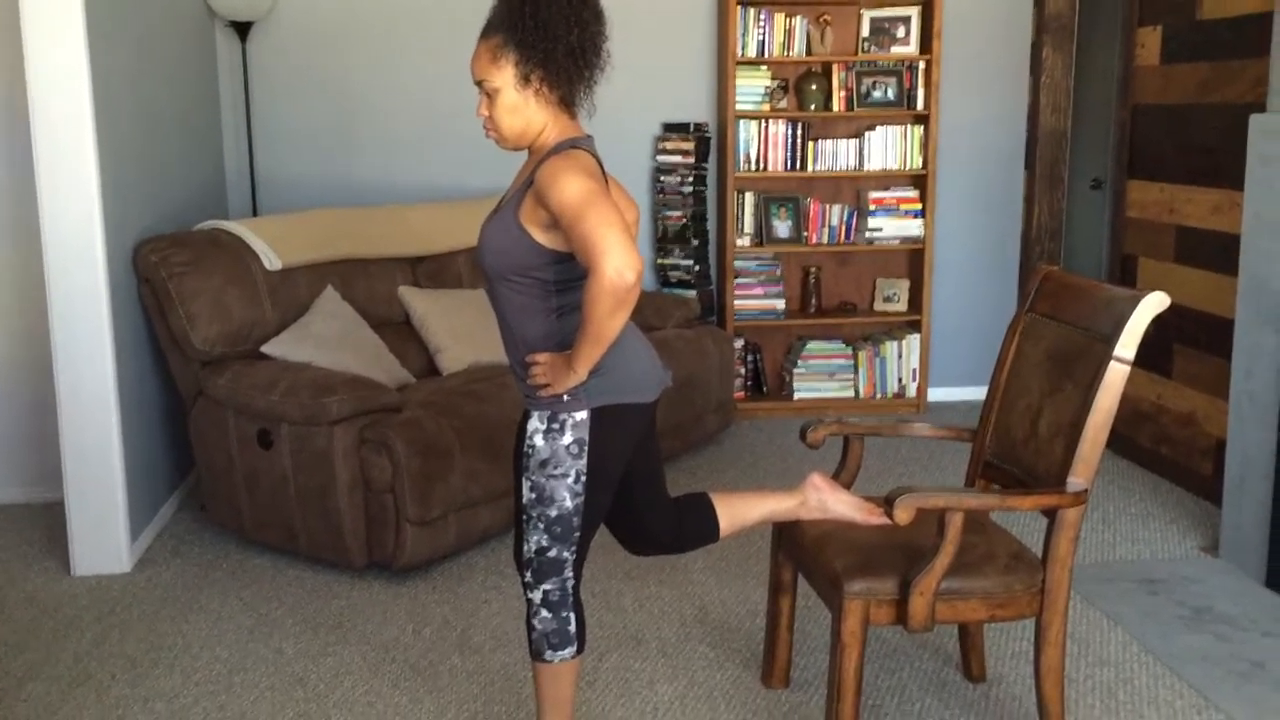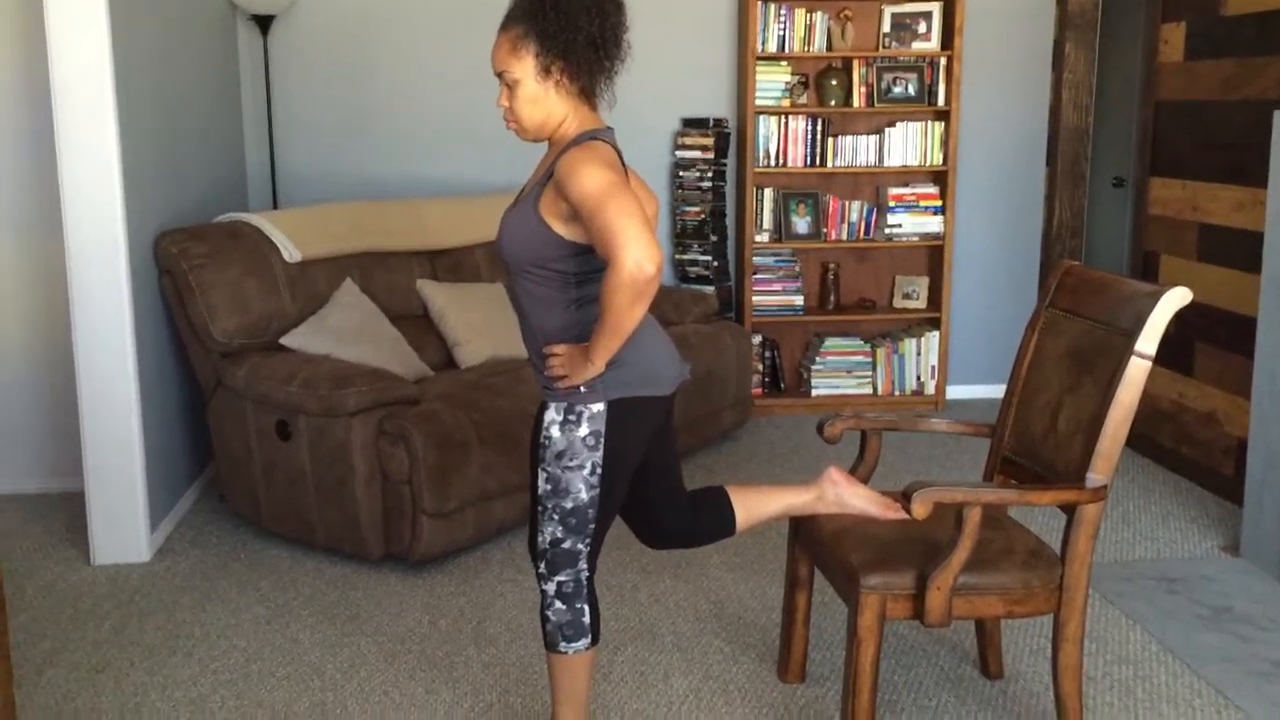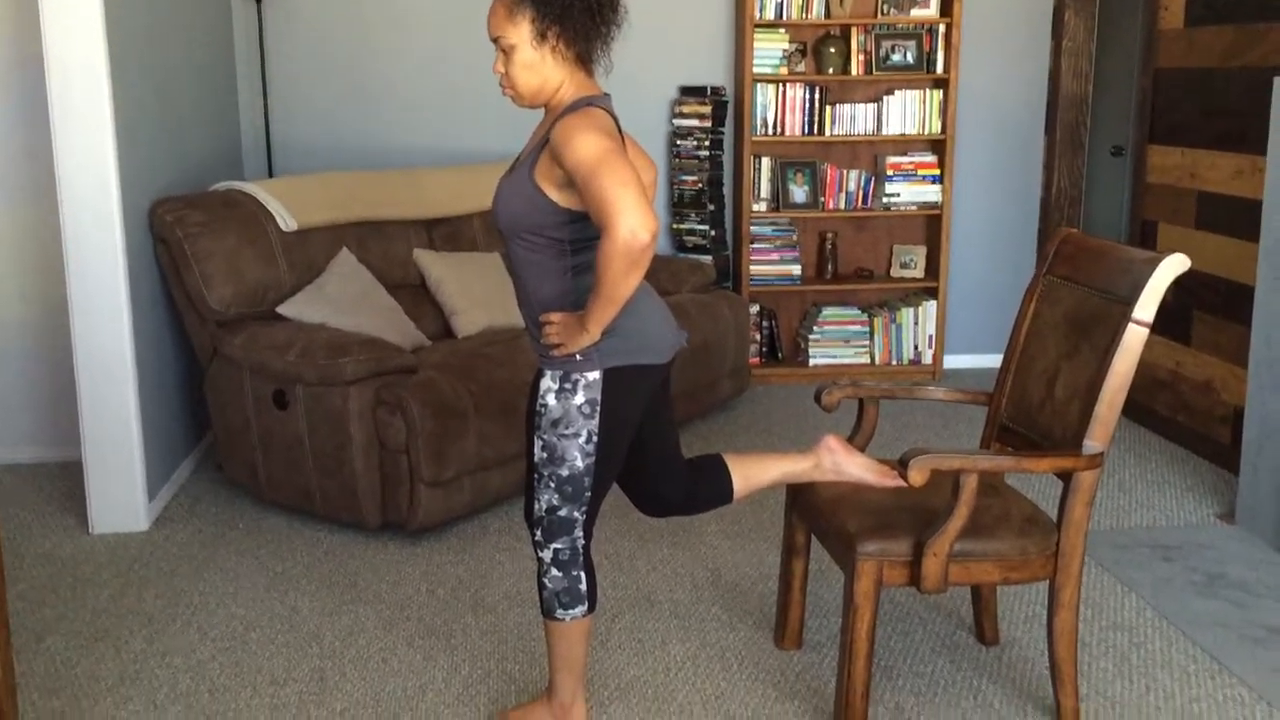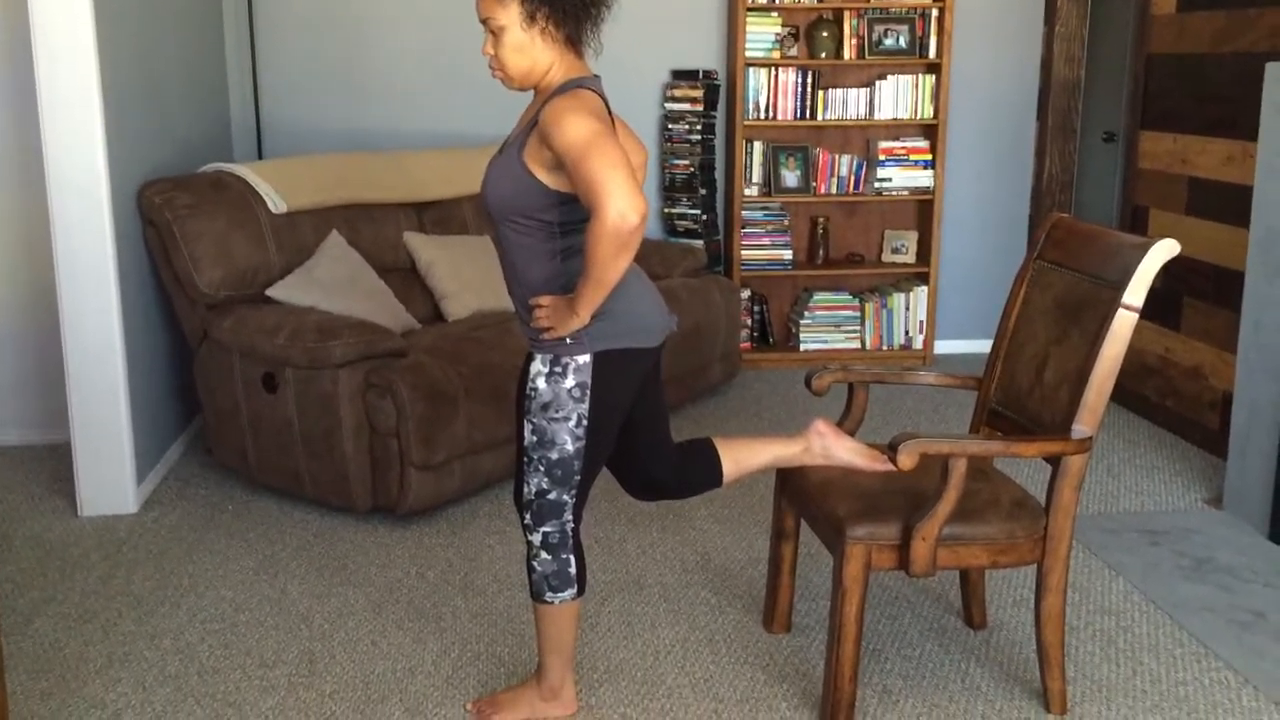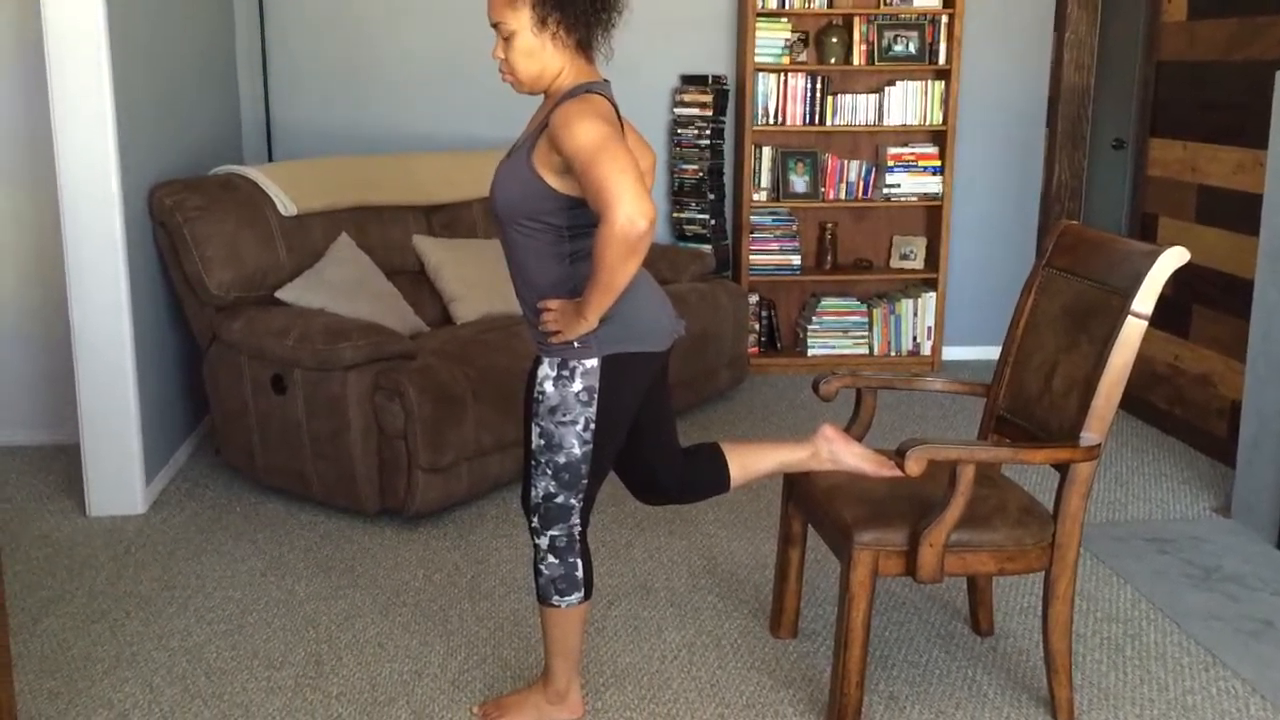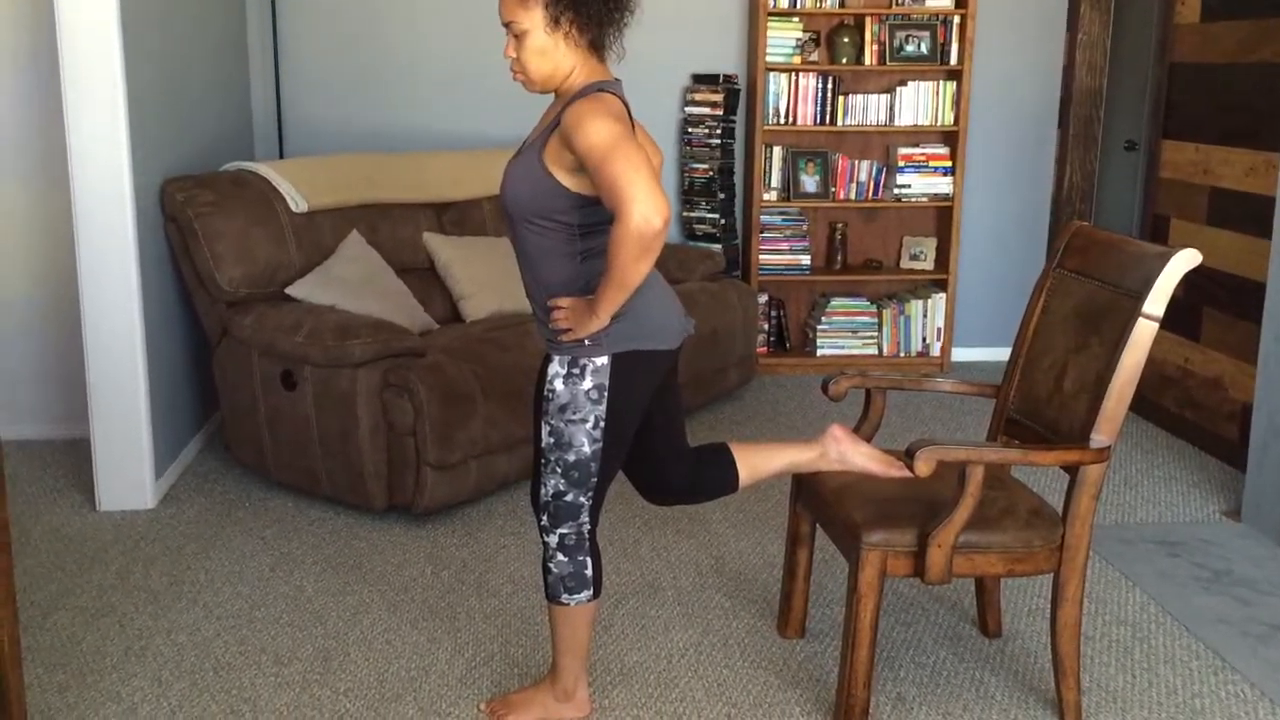
dt=0.4s
person 1, frame 1
left shoulder: (560, 171)
right shoulder: (559, 161)
left elbow: (620, 272)
right elbow: (626, 215)
left wrist: (576, 366)
left hip: (584, 403)
right hip: (615, 391)
left knee: (547, 569)
right knee: (653, 527)
right ankle: (804, 500)
person 1, frame 2
left shoulder: (580, 162)
right shoulder: (578, 151)
left elbow: (640, 262)
right elbow: (645, 206)
left wrist: (593, 356)
left hip: (602, 395)
right hip: (631, 383)
left knee: (562, 560)
right knee: (669, 520)
right ankle: (821, 494)
person 1, frame 3
left shoulder: (576, 128)
right shoulder: (576, 117)
left elbow: (634, 230)
right elbow: (643, 172)
left wrist: (589, 324)
left hip: (600, 362)
right hip: (630, 349)
left knee: (558, 528)
right knee: (667, 488)
right ankle: (818, 462)
person 1, frame 4
left shoulder: (565, 110)
right shoulder: (566, 100)
left elbow: (623, 213)
right elbow: (634, 158)
left wrist: (578, 308)
left hip: (589, 346)
right hip: (621, 333)
left knee: (546, 512)
right knee: (656, 472)
right ankle: (809, 446)
person 1, frame 5
left shoulder: (575, 115)
right shoulder: (575, 104)
left elbow: (631, 218)
right elbow: (643, 162)
left wrist: (587, 312)
left hip: (596, 350)
right hip: (629, 337)
left knee: (554, 516)
right knee: (663, 477)
right ankle: (816, 451)
person 1, frame 6
left shoulder: (588, 114)
right shoulder: (584, 103)
left elbow: (646, 214)
right elbow: (649, 160)
left wrist: (599, 310)
left hip: (606, 348)
right hip: (636, 337)
left knee: (564, 513)
right knee: (671, 477)
right ankle: (826, 451)
